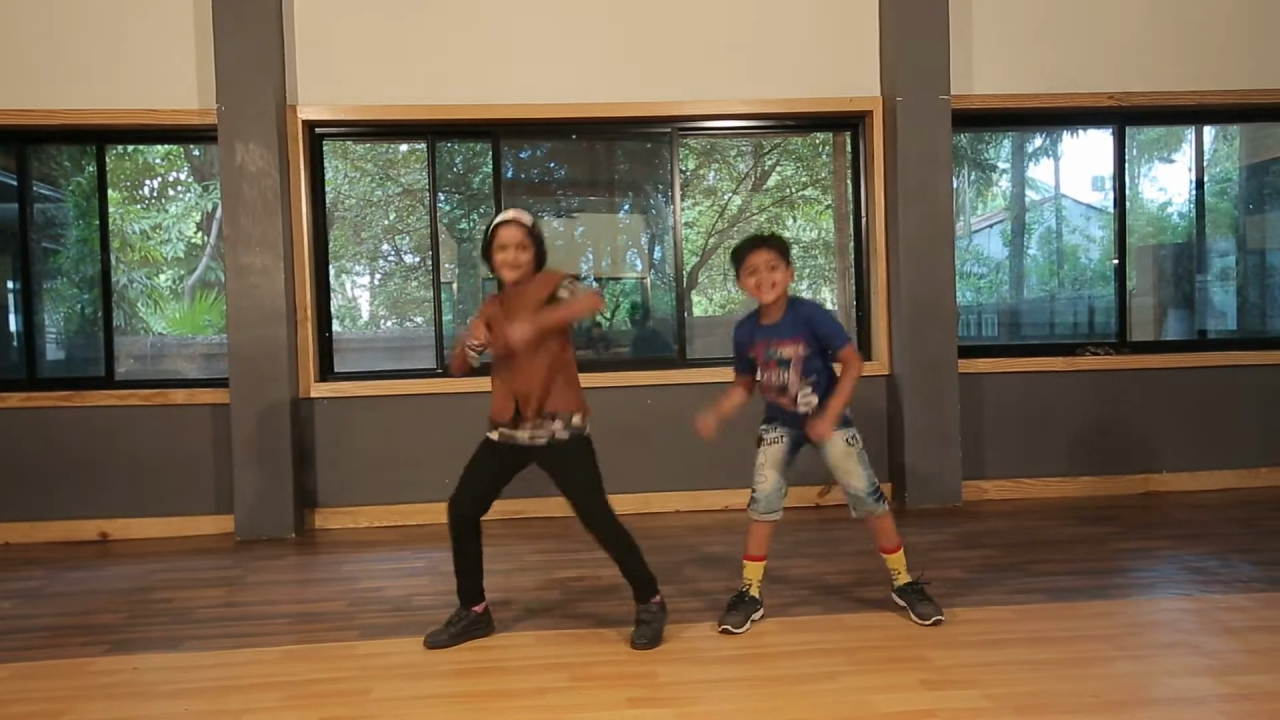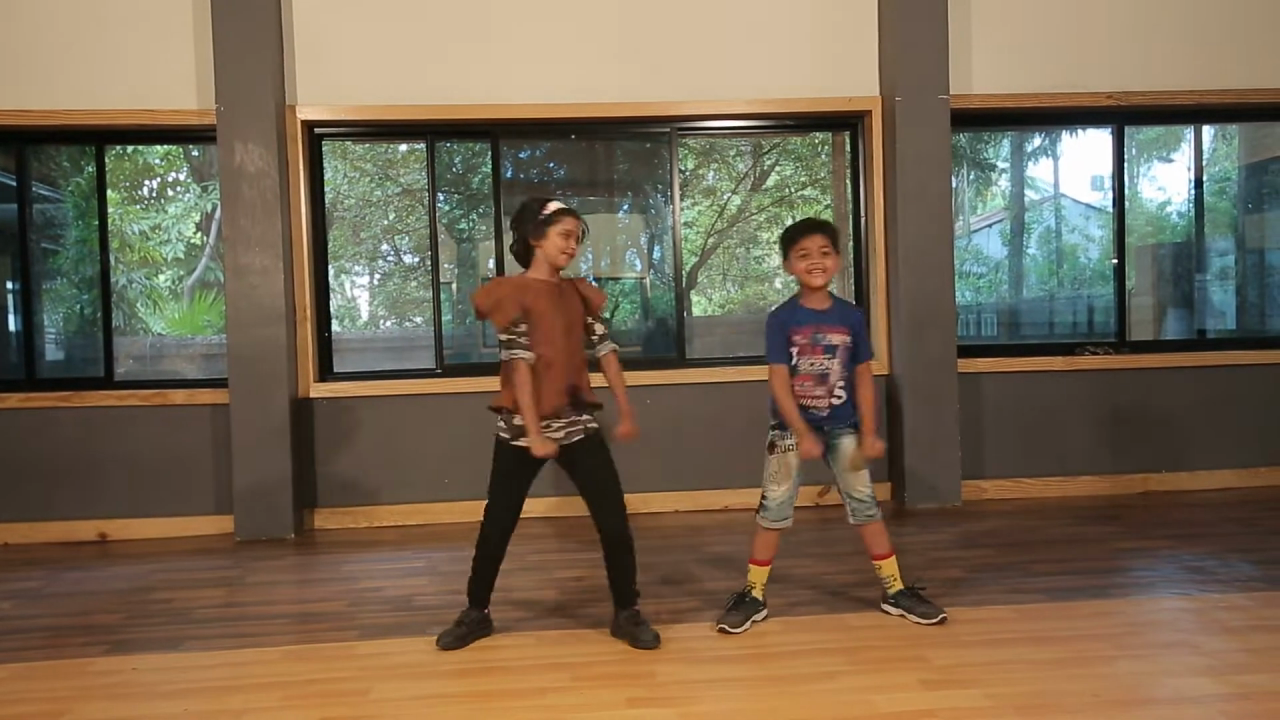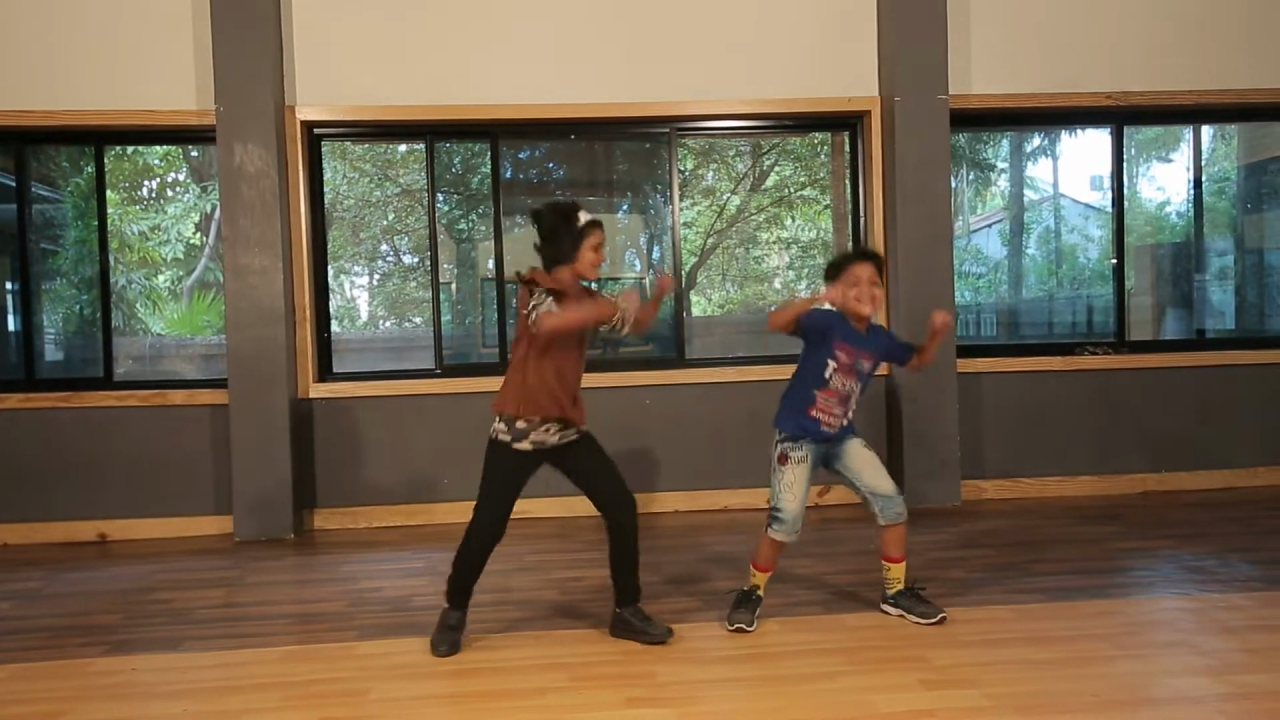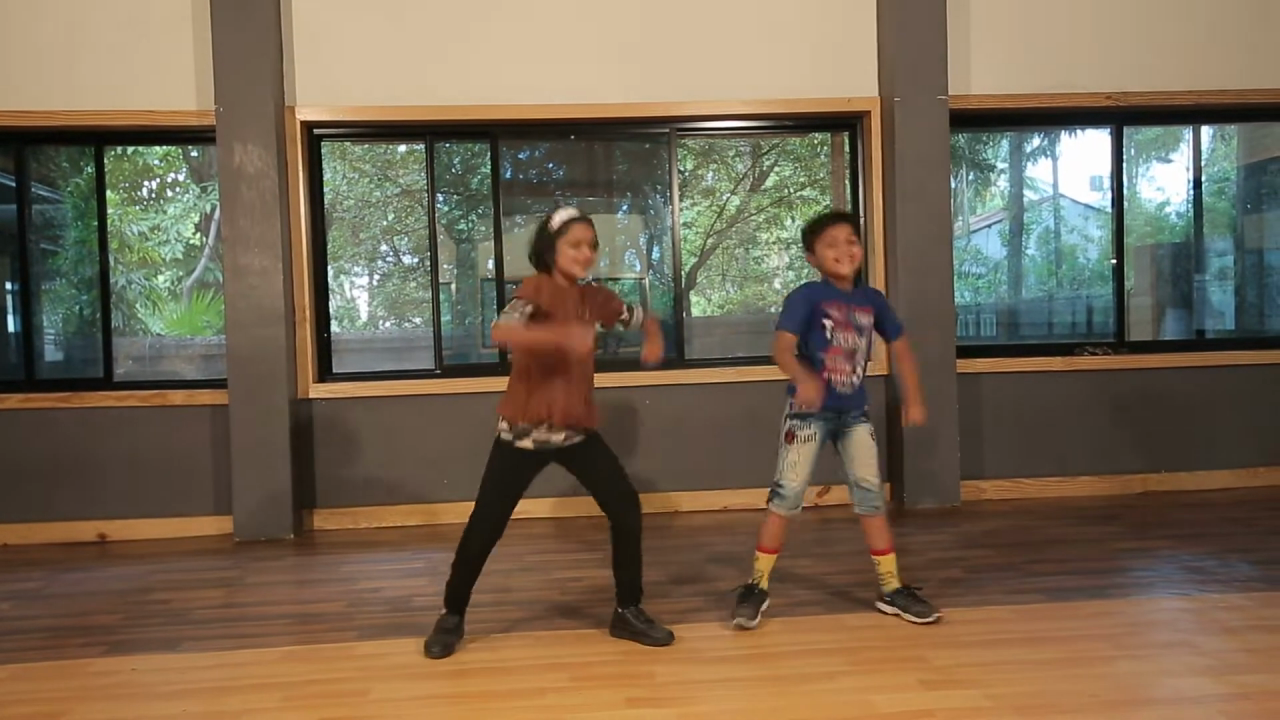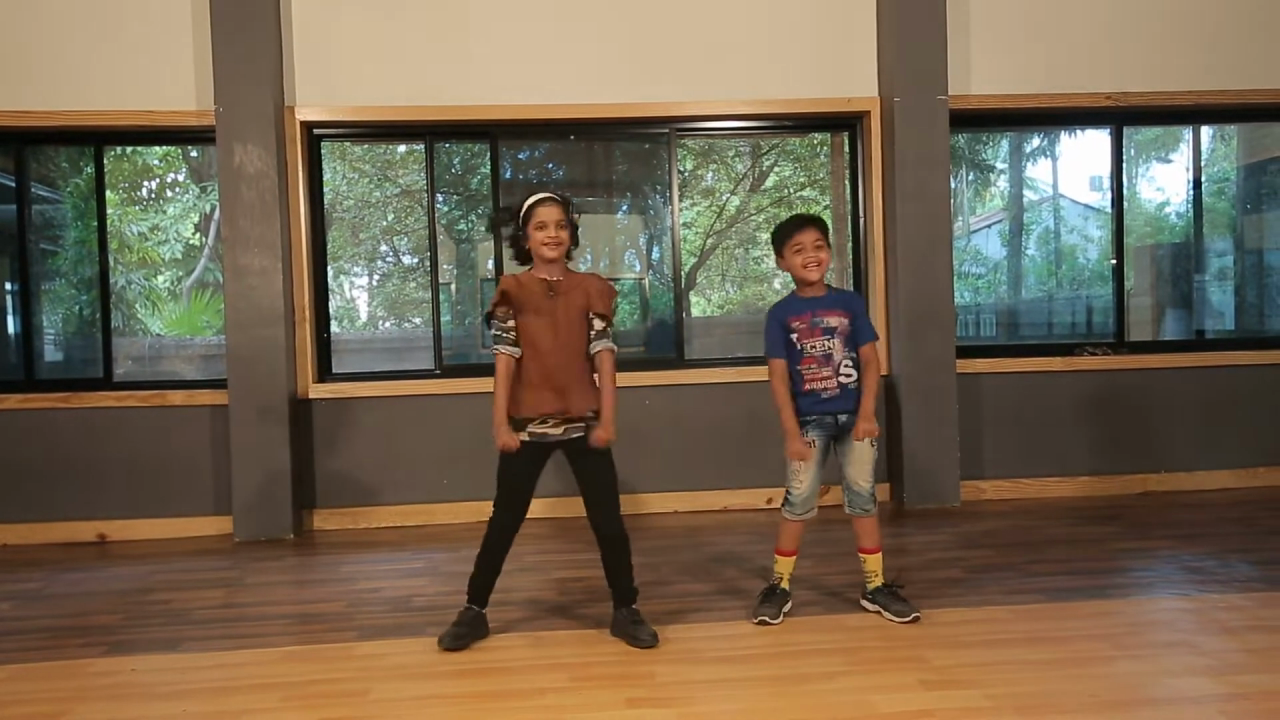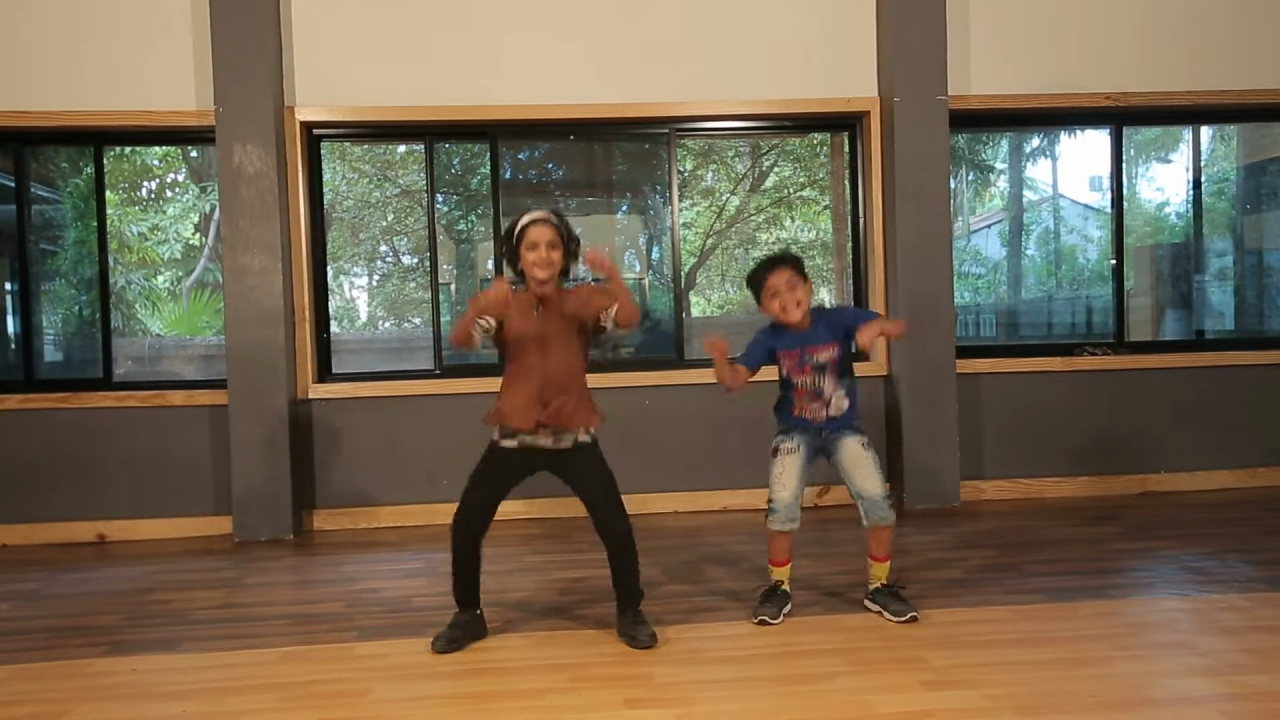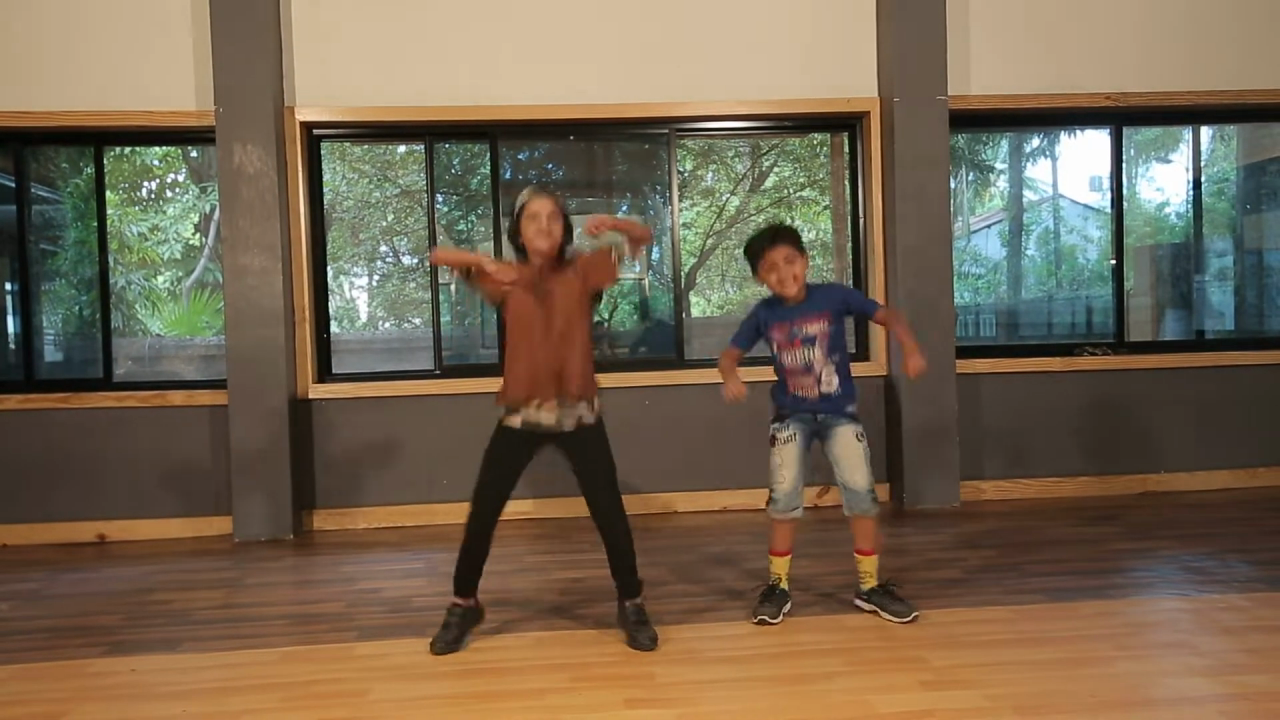
dt=0.2s
person 1, frame 1
left shoulder: (550, 288)
right shoulder: (491, 310)
left elbow: (592, 301)
right elbow: (460, 364)
left wrist: (535, 325)
right wrist: (468, 343)
left hip: (561, 428)
right hip: (509, 430)
left knee: (599, 518)
right knee: (462, 509)
left ankle: (649, 602)
right ankle: (474, 611)
person 1, frame 2
left shoulder: (580, 293)
right shoulder: (509, 294)
left elbow: (606, 352)
right elbow: (520, 365)
left wrist: (625, 410)
right wrist: (534, 432)
left hip: (578, 424)
right hip: (523, 427)
left knee: (613, 517)
right knee: (498, 522)
left ankle: (627, 612)
right ankle: (477, 612)
person 1, frame 3
left shoulder: (584, 298)
right shoulder: (541, 287)
left elbow: (636, 324)
right elbow: (547, 324)
left wrist: (658, 296)
right wrist: (609, 309)
left hip: (566, 427)
right hip: (520, 429)
left knee: (622, 507)
right knee: (488, 524)
left ankle: (627, 609)
right ankle: (454, 611)
person 1, frame 4
left shoulder: (595, 299)
right shoulder: (538, 292)
left elbow: (640, 318)
right elbow: (502, 333)
left wrist: (653, 338)
right wrist: (562, 336)
left hip: (577, 430)
right hip: (524, 432)
left knee: (626, 509)
right knee: (484, 525)
left ankle: (627, 610)
right ankle: (452, 616)
person 1, frame 5
left shoulder: (590, 289)
right shoulder: (514, 291)
left elbow: (604, 354)
right elbow: (505, 358)
left wrist: (609, 417)
right wrist: (500, 421)
left hip: (583, 421)
right hip: (527, 422)
left knee: (607, 518)
right knee: (505, 519)
left ankle: (625, 610)
right ankle: (474, 611)
person 1, frame 6
left shoulder: (582, 301)
right shoulder: (503, 305)
left elbow: (630, 319)
right elbow: (459, 340)
left wrist: (611, 276)
right wrist: (481, 307)
left hip: (572, 436)
right hip: (515, 437)
left knee: (615, 525)
right knee: (467, 522)
left ankle: (629, 611)
right ankle: (468, 614)
person 1, frame 7
left shoulder: (583, 271)
right shoulder: (503, 279)
left elbow: (643, 238)
right elbow: (438, 257)
left wrist: (616, 225)
right wrist: (476, 261)
left hip: (578, 415)
right hip: (522, 417)
left knee: (610, 515)
right knee: (482, 512)
left ankle: (631, 606)
right ankle: (464, 605)
person 2, frame 1
left shoulder: (810, 314)
right shoulder: (745, 331)
left elbow: (853, 363)
right elbow: (744, 386)
left wrist: (830, 415)
right wrist: (715, 414)
left hip: (828, 420)
right hip: (779, 423)
left knee: (867, 495)
right knee: (763, 501)
left ankle: (903, 584)
right ankle: (750, 594)
person 2, frame 2
left shoulder: (851, 316)
right shoulder: (781, 318)
left elbow: (863, 377)
right elbow: (778, 383)
left wrist: (869, 434)
right wrist: (802, 434)
left hip: (843, 425)
right hip: (790, 426)
left knee: (865, 505)
right knee: (774, 507)
left ankle: (896, 591)
right ankle: (753, 595)
person 2, frame 3
left shoulder: (879, 338)
right shoulder: (823, 322)
left elbow: (919, 360)
right elbow: (776, 322)
left wrist: (936, 333)
right wrist: (818, 300)
left hip: (843, 438)
right hip: (798, 436)
left knee: (891, 504)
right knee: (785, 521)
left ankle: (896, 591)
right ankle: (752, 592)
person 2, frame 4
left shoulder: (873, 301)
right shoulder: (809, 294)
left elbow: (900, 350)
right elbow: (782, 347)
left wrist: (913, 399)
right wrist: (803, 379)
left hip: (853, 412)
right hip: (809, 411)
left knee: (872, 497)
right knee: (786, 496)
left ankle: (892, 590)
right ankle: (756, 586)
person 2, frame 5
left shoulder: (850, 303)
right shoulder: (781, 313)
left elbow: (870, 359)
right elbow: (778, 375)
left wrist: (867, 414)
right wrist: (791, 431)
left hip: (853, 413)
right hip: (809, 417)
left knee: (862, 498)
right knee: (799, 500)
left ankle: (875, 586)
right ankle: (779, 586)
person 2, frame 6
left shoulder: (839, 319)
right shoulder: (769, 339)
left elbow: (897, 327)
right elbow: (734, 379)
left wrist: (877, 328)
right wrist: (719, 359)
left hip: (843, 428)
right hip: (796, 431)
left knee: (879, 506)
right knee: (781, 511)
left ankle: (878, 587)
right ankle: (779, 588)
person 2, frame 7
left shoulder: (834, 295)
right shoulder: (763, 315)
left elbow: (885, 316)
right elbow: (730, 356)
left wrist: (911, 351)
right wrist: (731, 380)
left hip: (838, 413)
right hip: (791, 417)
left knee: (860, 495)
right knee: (784, 500)
left ankle: (871, 587)
right ankle: (778, 585)
